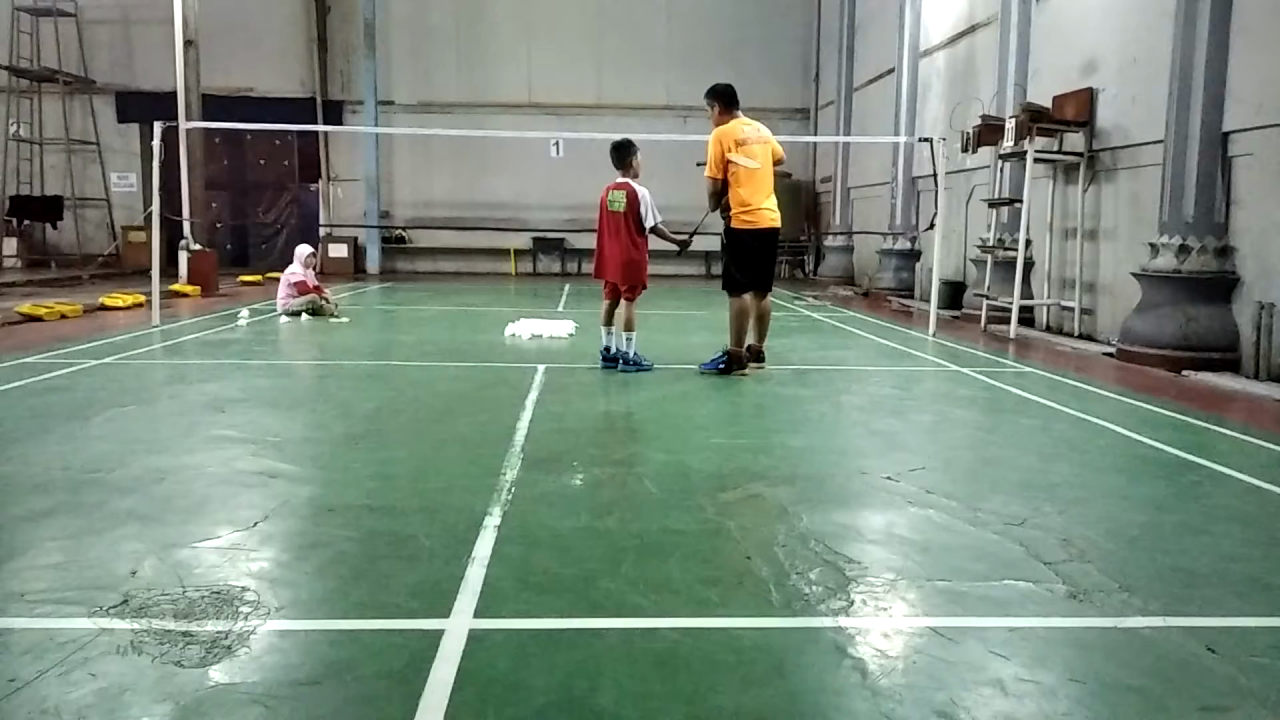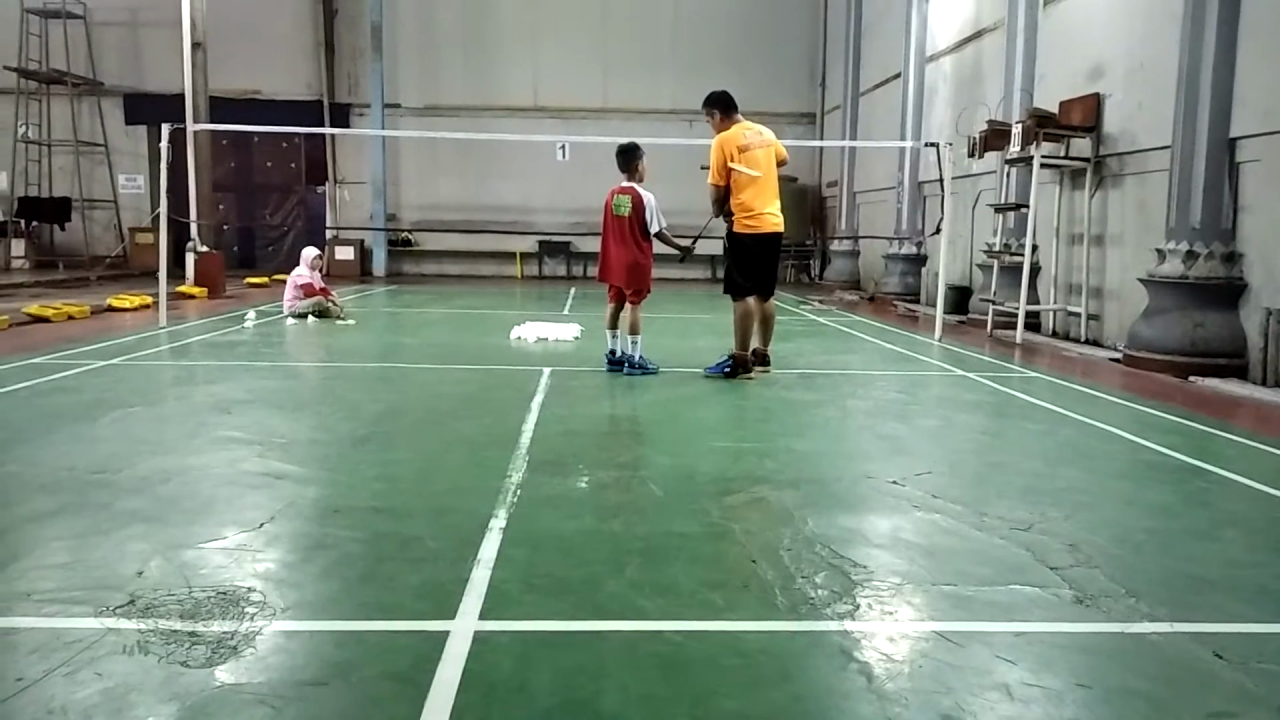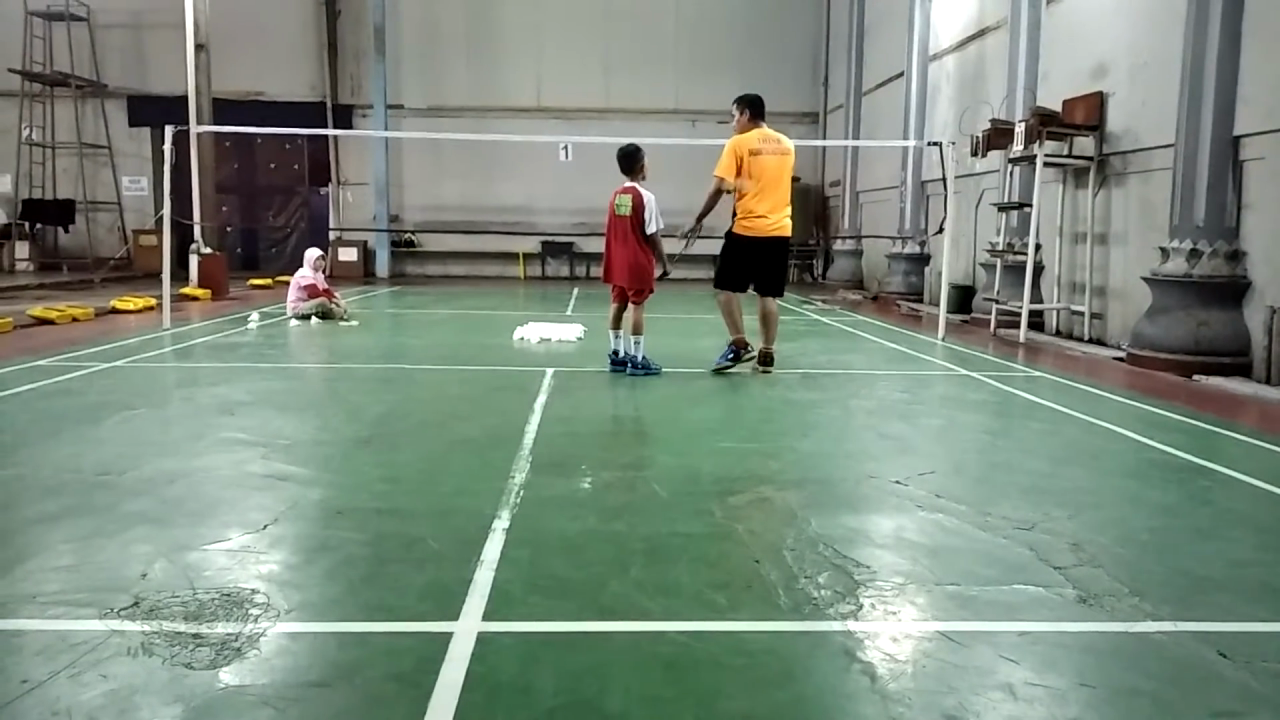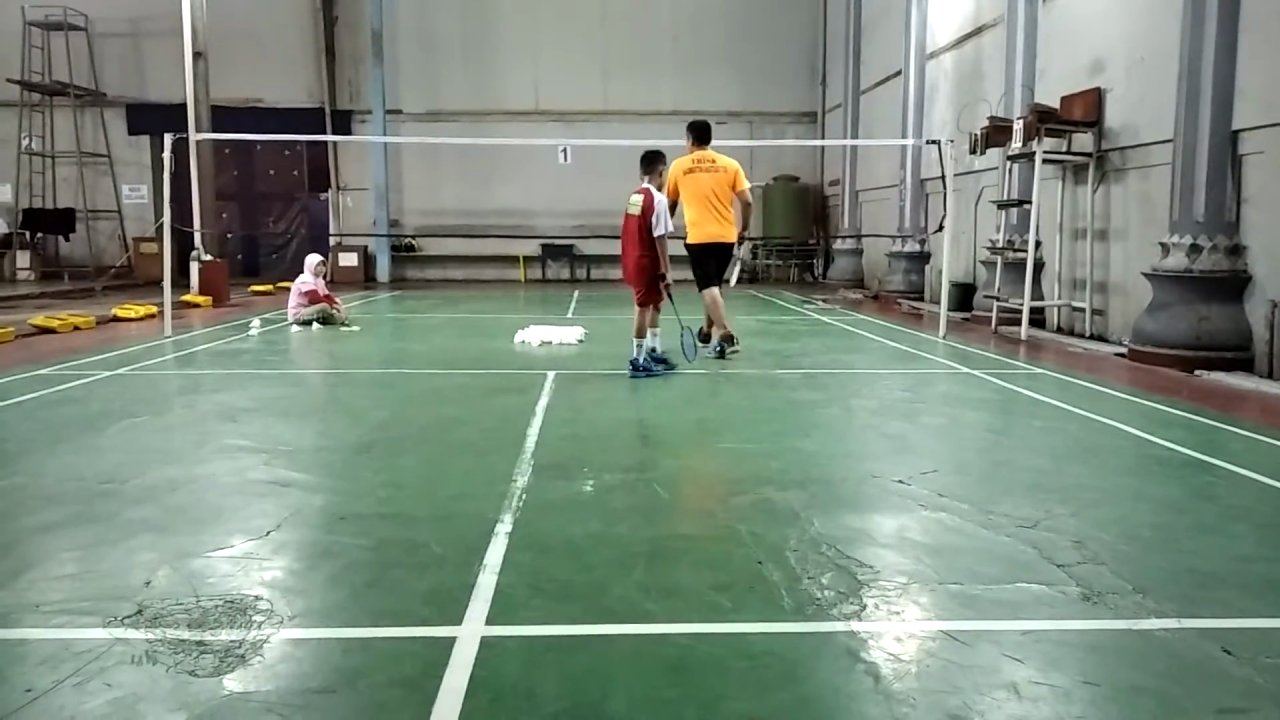
dt=1s
person 1, frame 1
left shoulder: (722, 134)
right shoulder: (761, 130)
left elbow: (714, 185)
right elbow: (780, 158)
left wrist: (715, 205)
left hip: (744, 222)
right hip: (770, 220)
left knee: (739, 290)
right knee: (761, 290)
left ankle: (735, 357)
right ankle: (756, 351)
person 1, frame 2
left shoulder: (724, 140)
right shoulder: (765, 133)
left elbow: (717, 191)
right elbow: (783, 159)
left wrist: (719, 211)
left hip: (746, 226)
right hip: (773, 224)
left knee: (743, 294)
right knee: (764, 294)
left ankle: (741, 360)
right ankle: (762, 355)
person 1, frame 3
left shoulder: (738, 143)
right shoulder: (786, 145)
left elbow: (719, 187)
left wrist: (698, 220)
left hip: (747, 230)
right hip: (780, 230)
left knee: (724, 288)
right knee: (769, 294)
left ankle: (739, 344)
right ankle: (767, 354)
person 1, frame 4
left shoulder: (680, 166)
right shoulder: (730, 164)
left elbow: (671, 204)
right elbow: (746, 201)
right wrist: (743, 229)
left hip: (699, 237)
right hip: (726, 237)
left knee: (709, 289)
right knee: (713, 285)
left ankle: (727, 337)
right ankle: (709, 331)
person 2, frame 1
left shoulder: (607, 191)
right shoulder: (639, 192)
left elbow: (607, 226)
right elbow: (653, 226)
right wrist: (676, 241)
left hip: (610, 257)
right hip: (631, 258)
left knee: (610, 301)
right knee: (628, 302)
left ankle: (609, 351)
right ankle: (628, 356)
person 2, frame 2
left shoulder: (612, 195)
right shoulder: (645, 197)
left elbow: (609, 230)
right elbow: (657, 232)
right wrist: (680, 247)
left hip: (615, 261)
right hip: (636, 262)
left knee: (614, 304)
right knee: (634, 306)
left ankle: (614, 354)
right ankle: (634, 359)
person 2, frame 3
left shoulder: (616, 195)
right shoulder: (645, 197)
left elbow: (613, 230)
right elbow: (652, 235)
right wrist: (664, 262)
left hip: (618, 262)
right hip: (638, 263)
left knee: (618, 305)
right knee: (636, 307)
left ankle: (617, 355)
right ankle: (637, 360)
person 2, frame 4
left shoulder: (634, 196)
right shoulder: (658, 199)
right elbow: (660, 238)
right wrist: (665, 271)
left hip: (633, 262)
right hip: (648, 263)
left knee: (653, 304)
right knee: (644, 308)
left ankle: (653, 351)
right ankle: (638, 363)
